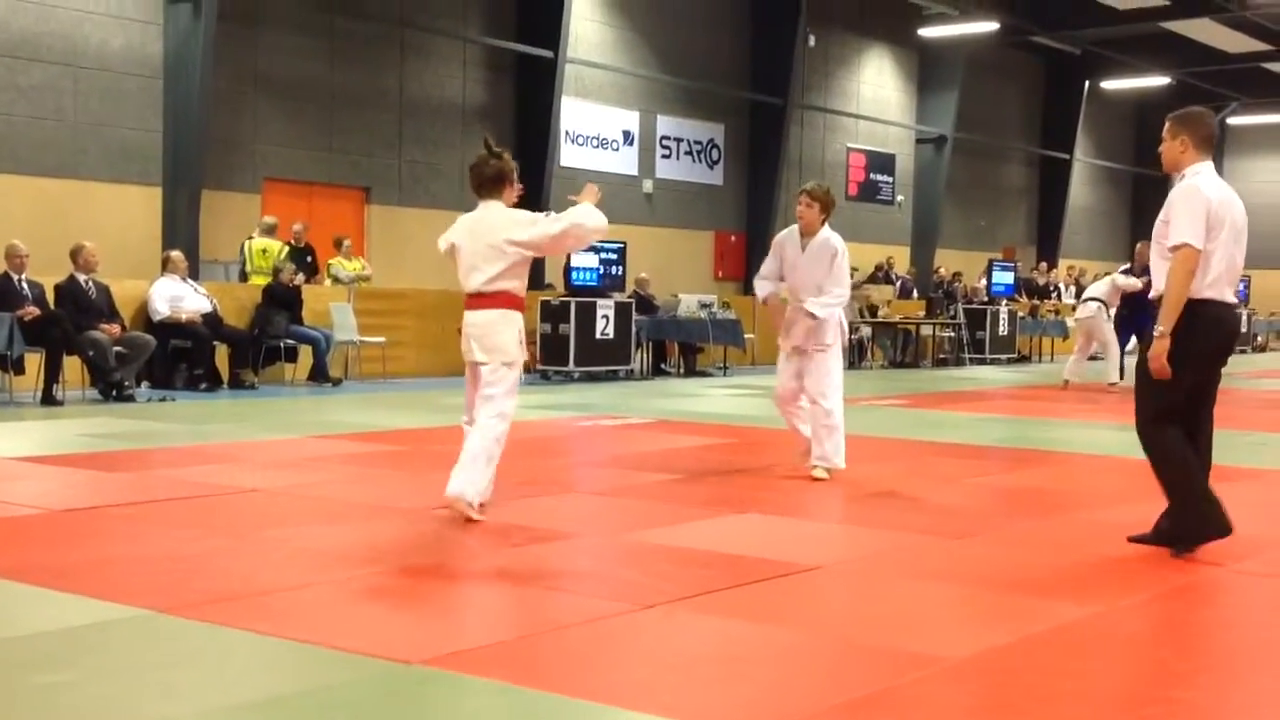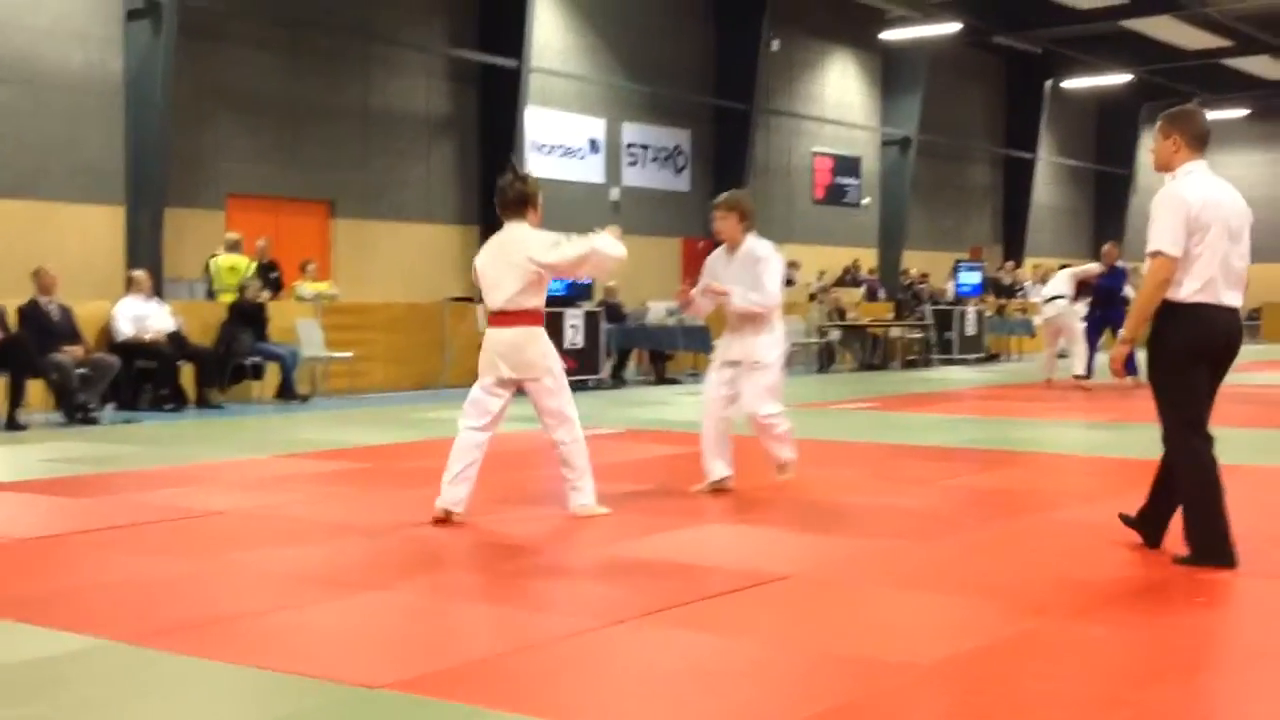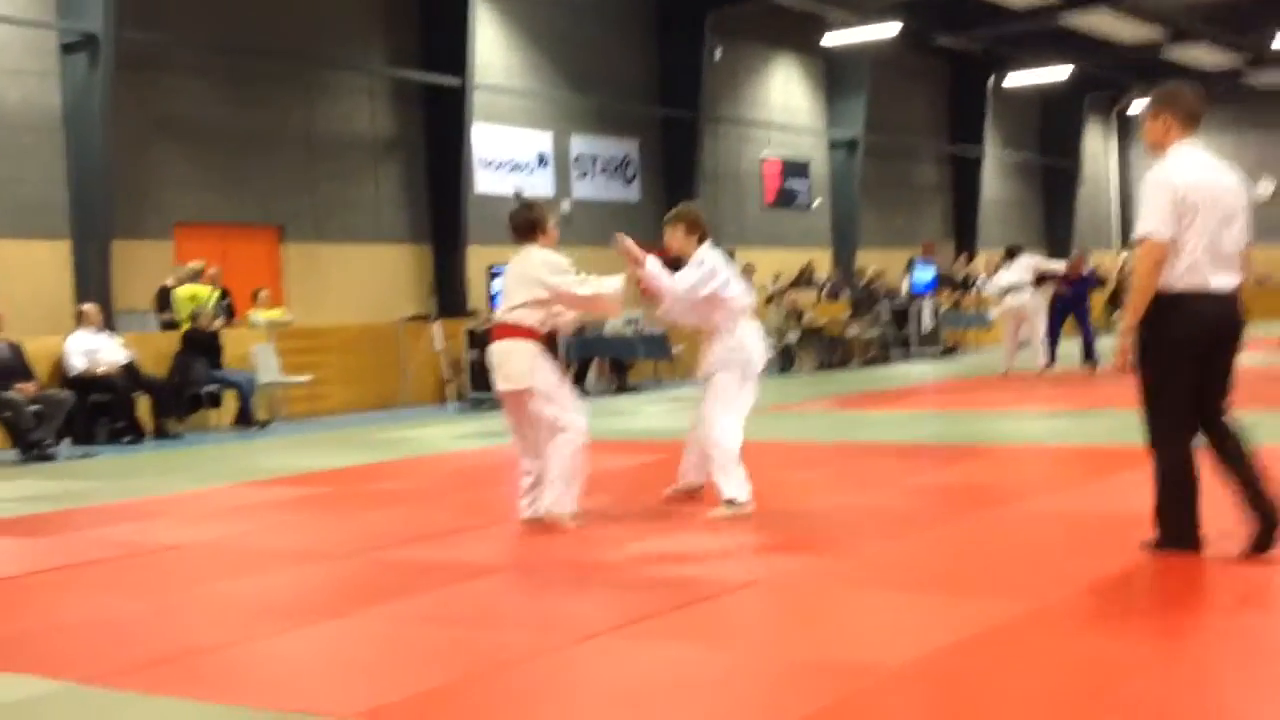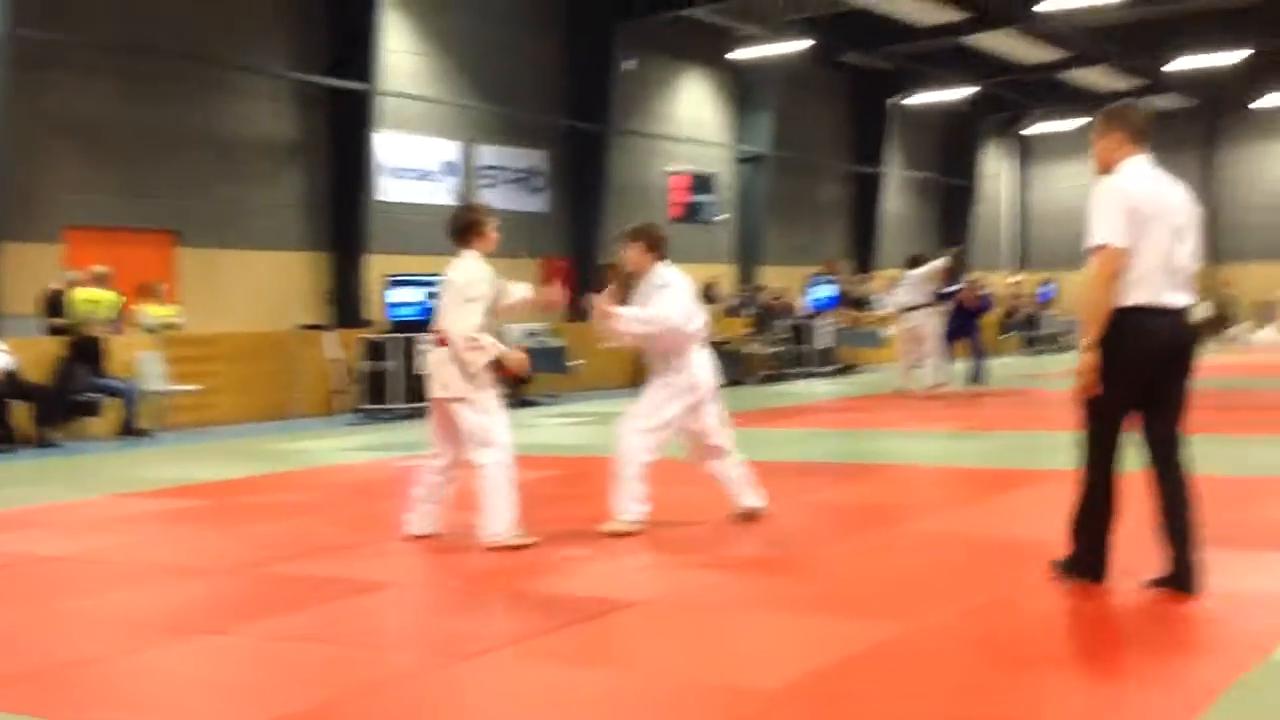
dt=0.4s
person 1, frame 1
left shoulder: (1190, 190)
right shoulder: (1228, 195)
left elbow: (1185, 265)
left wrist: (1162, 333)
left hip: (1192, 319)
right hip: (1221, 318)
left knee: (1154, 419)
right knee: (1192, 423)
left ankle: (1204, 516)
right ankle: (1184, 525)
person 1, frame 2
left shoulder: (1176, 194)
right shoulder: (1232, 197)
left elbow: (1161, 273)
right elbow: (1240, 271)
left wrist: (1125, 337)
left hip: (1184, 322)
right hip: (1225, 323)
left knee: (1187, 435)
right knee: (1185, 429)
left ankle: (1212, 545)
right ankle: (1152, 520)
person 1, frame 3
left shoulder: (1164, 176)
right shoulder: (1229, 177)
left elbow: (1152, 256)
right elbow: (1242, 253)
left wrist: (1128, 328)
left hip: (1177, 309)
right hip: (1223, 308)
left knee: (1170, 425)
right knee: (1212, 417)
left ankle: (1178, 530)
person 1, frame 4
left shoulder: (1115, 188)
right shoulder: (1180, 193)
left elbow: (1108, 267)
right elbow: (1190, 270)
left wrist: (1088, 344)
left hip: (1130, 328)
right hip: (1174, 327)
left knee: (1101, 445)
right knee: (1165, 447)
left ankle: (1089, 558)
right ankle: (1183, 566)
person 2, frame 1
left shoulder: (463, 225)
right shoulder: (517, 222)
left elbow: (447, 245)
right elbow: (584, 227)
right wrist: (587, 204)
left hip: (474, 318)
right hip: (501, 321)
left knee: (479, 410)
right knee: (495, 412)
left ankle: (474, 491)
right ankle: (463, 491)
person 2, frame 2
left shoulder: (489, 248)
right shoulder: (540, 243)
right elbow: (603, 254)
right wrist: (607, 237)
left hip: (496, 337)
right hip: (529, 338)
left knee: (476, 422)
right knee: (562, 421)
left ankle: (449, 502)
right ankle: (582, 500)
person 2, frame 3
left shoulder: (519, 264)
right shoulder: (546, 262)
right elbow: (588, 292)
right wrist: (623, 283)
left hip: (504, 349)
right hip: (523, 353)
left knee: (530, 434)
right knee: (570, 424)
left ankle: (534, 508)
right ankle: (555, 507)
person 2, frame 4
left shoulder: (464, 268)
right shoulder: (474, 271)
left elbow: (496, 297)
right elbow: (464, 330)
left wrist: (536, 295)
right wrist: (502, 355)
left hip: (447, 363)
right hip: (462, 366)
left knee: (446, 450)
right knee: (494, 445)
left ankle: (420, 522)
right ankle: (499, 531)
person 3, frame 1
left shoulder: (834, 245)
right shoulder: (784, 239)
left elbow: (838, 293)
right elbow: (765, 276)
left wrist: (808, 313)
right wrist: (771, 298)
left hip: (823, 325)
right hip: (793, 320)
left knee: (823, 394)
right knee: (785, 391)
left ankle: (825, 460)
right ankle: (812, 439)
person 3, frame 2
left shoulder: (764, 252)
right shoulder: (716, 259)
left elbow: (768, 299)
right elbow: (704, 302)
left wrist: (728, 295)
right wrist: (689, 300)
left hip: (762, 336)
right hip: (731, 337)
left knee: (759, 407)
right knee: (713, 404)
left ankle: (784, 454)
right ankle: (718, 474)
person 3, frame 3
left shoulder: (710, 262)
right shoulder: (693, 267)
left elbow: (680, 290)
right elbow: (685, 311)
left wrist: (645, 262)
right wrist: (656, 293)
left hip: (737, 347)
right hip: (721, 346)
left knee: (719, 421)
right knee: (712, 420)
left ankle: (736, 498)
right ankle: (693, 479)
person 3, frame 4
left shoulder: (670, 282)
right shoulder: (647, 286)
left elbow: (664, 320)
right elbow: (639, 328)
left wrist: (615, 315)
right wrist: (610, 311)
left hip: (684, 371)
right hip: (685, 370)
left knee: (633, 435)
right knee: (714, 442)
left ankle: (628, 515)
right ankle: (750, 502)
